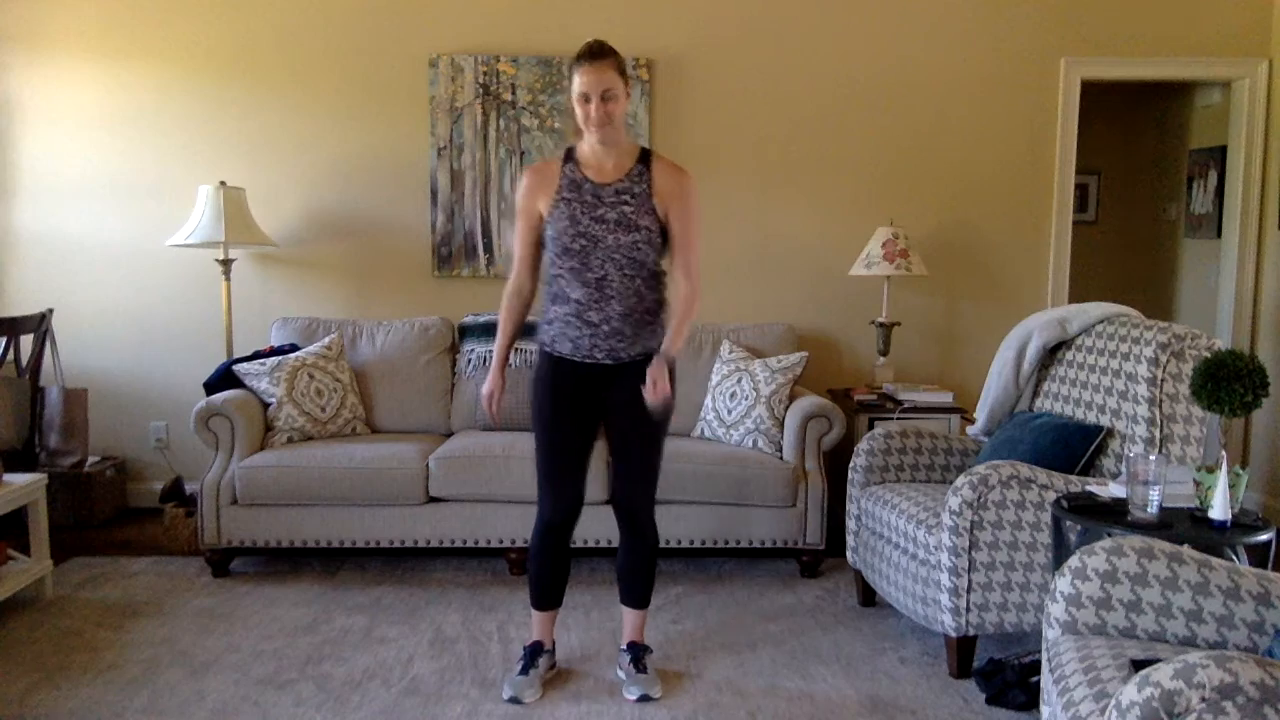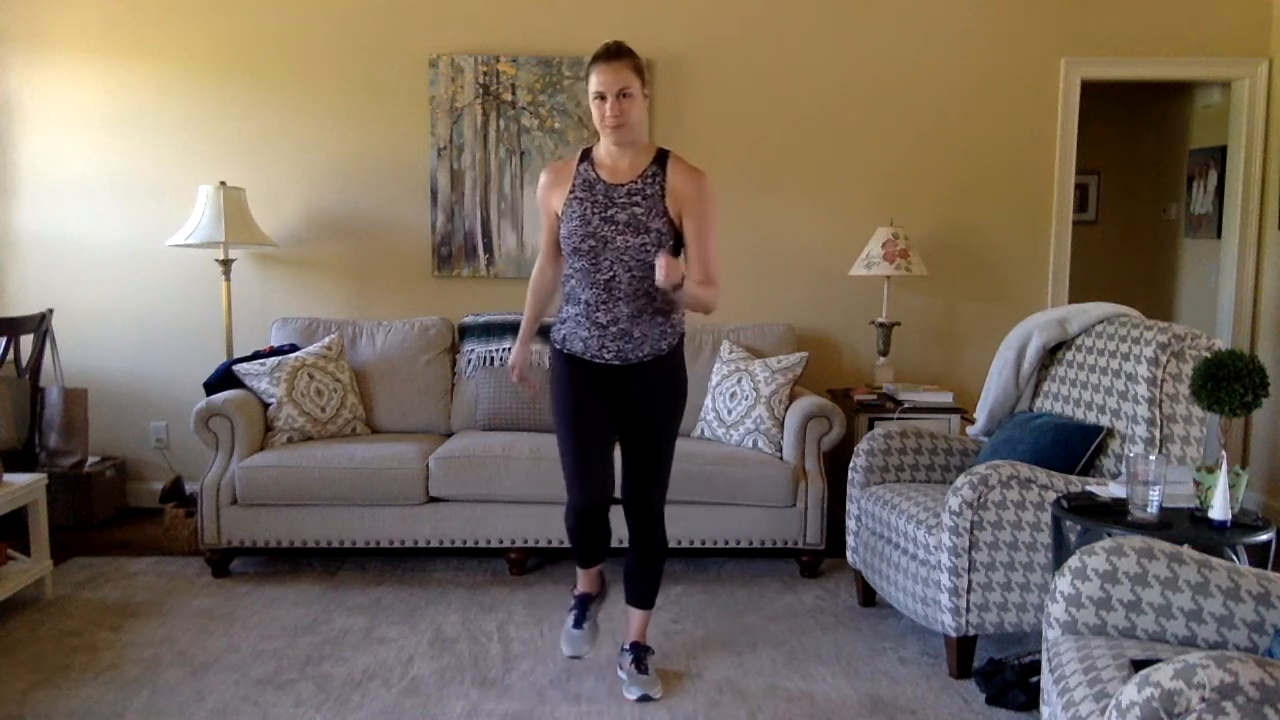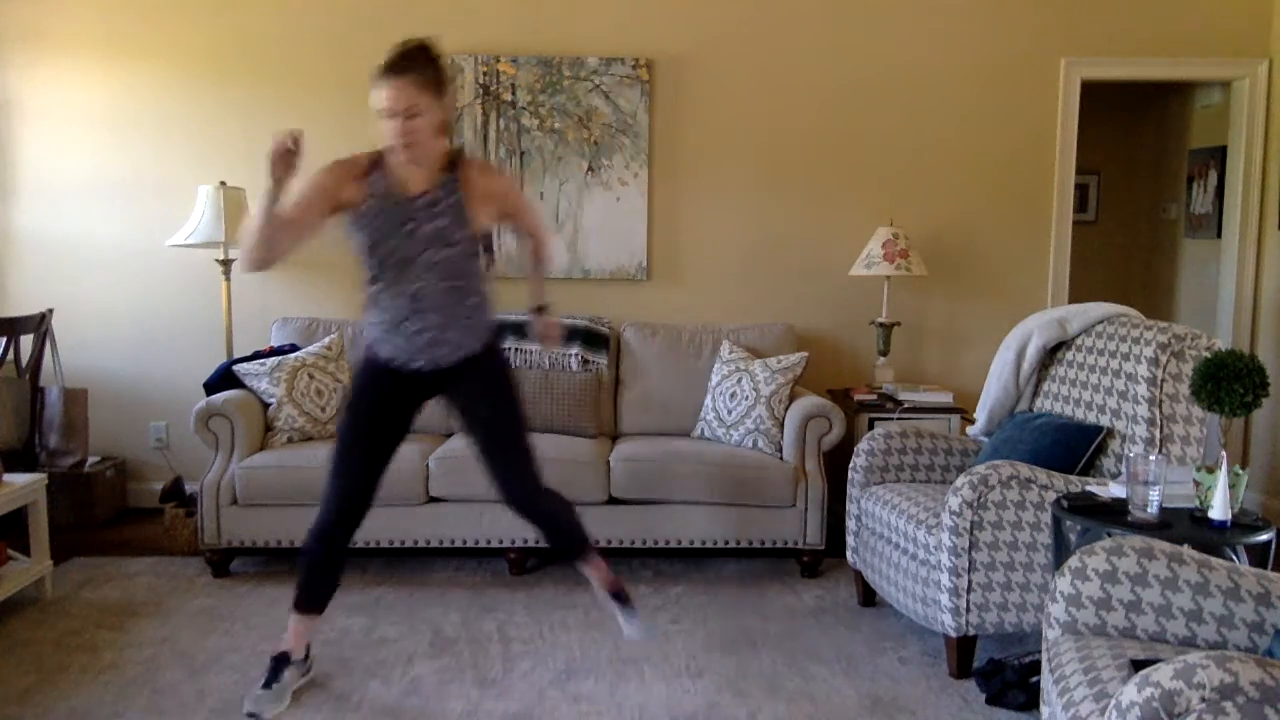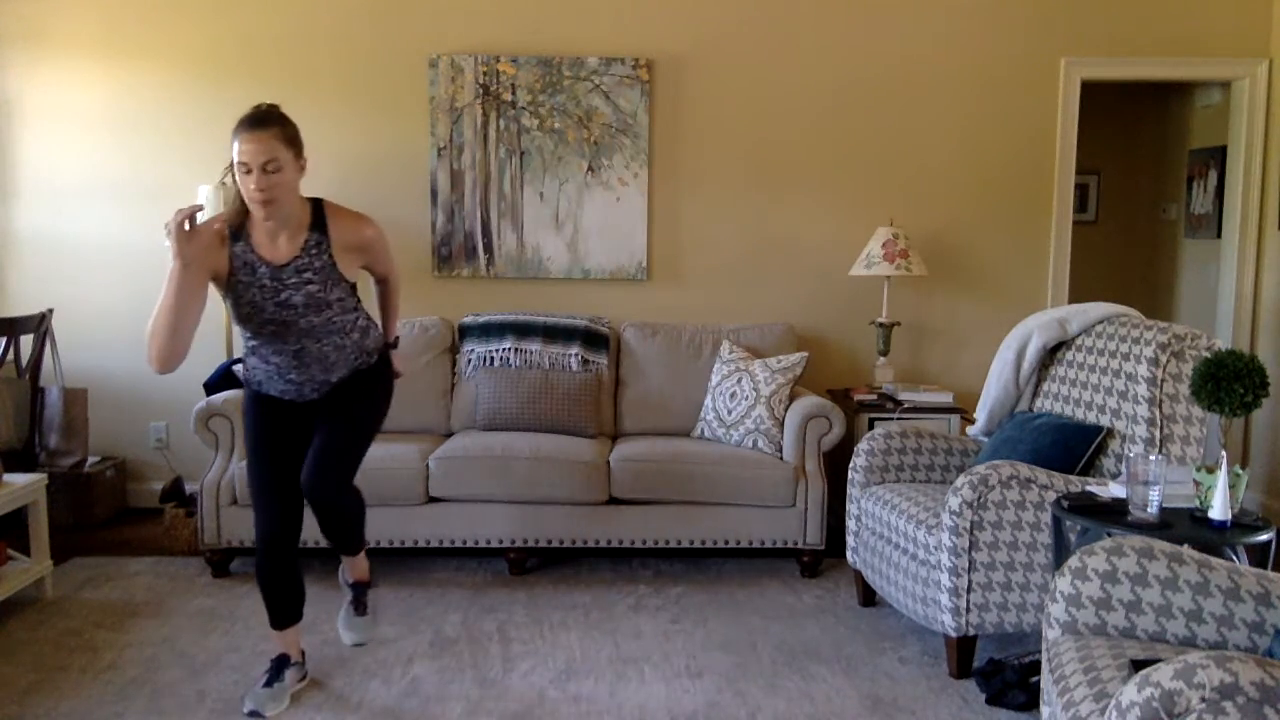
dt=0.7s
person 1, frame 1
left shoulder: (668, 180)
right shoulder: (540, 181)
left elbow: (687, 286)
right elbow: (522, 278)
left wrist: (665, 357)
right wrist: (497, 362)
left hip: (639, 370)
right hip: (563, 366)
left knee: (635, 507)
right knee: (556, 508)
left ankle: (633, 647)
right ankle: (540, 646)
person 1, frame 2
left shoulder: (684, 181)
right shoulder: (558, 178)
left elbow: (709, 295)
left wrist: (679, 281)
right wrist: (523, 339)
left hip: (654, 367)
right hip: (577, 361)
left knee: (645, 506)
right knee: (587, 495)
left ankle: (636, 645)
right ankle: (587, 588)
person 1, frame 3
left shoulder: (486, 184)
right shoulder: (349, 179)
left elbow: (535, 236)
right elbow: (257, 257)
left wrist: (541, 307)
right wrist: (277, 184)
left hip: (472, 359)
right hip: (388, 365)
left knee: (521, 489)
right knee: (338, 509)
left ankle: (600, 575)
right ankle: (293, 652)
person 1, frame 4
left shoulder: (352, 231)
right shoulder: (214, 242)
left elbow: (388, 277)
right elbow: (162, 360)
left wrist: (390, 342)
right wrist: (183, 264)
left hip: (357, 378)
right hip: (273, 393)
left knee: (322, 481)
right knee: (273, 533)
left ankle: (356, 571)
right ankle: (289, 658)
